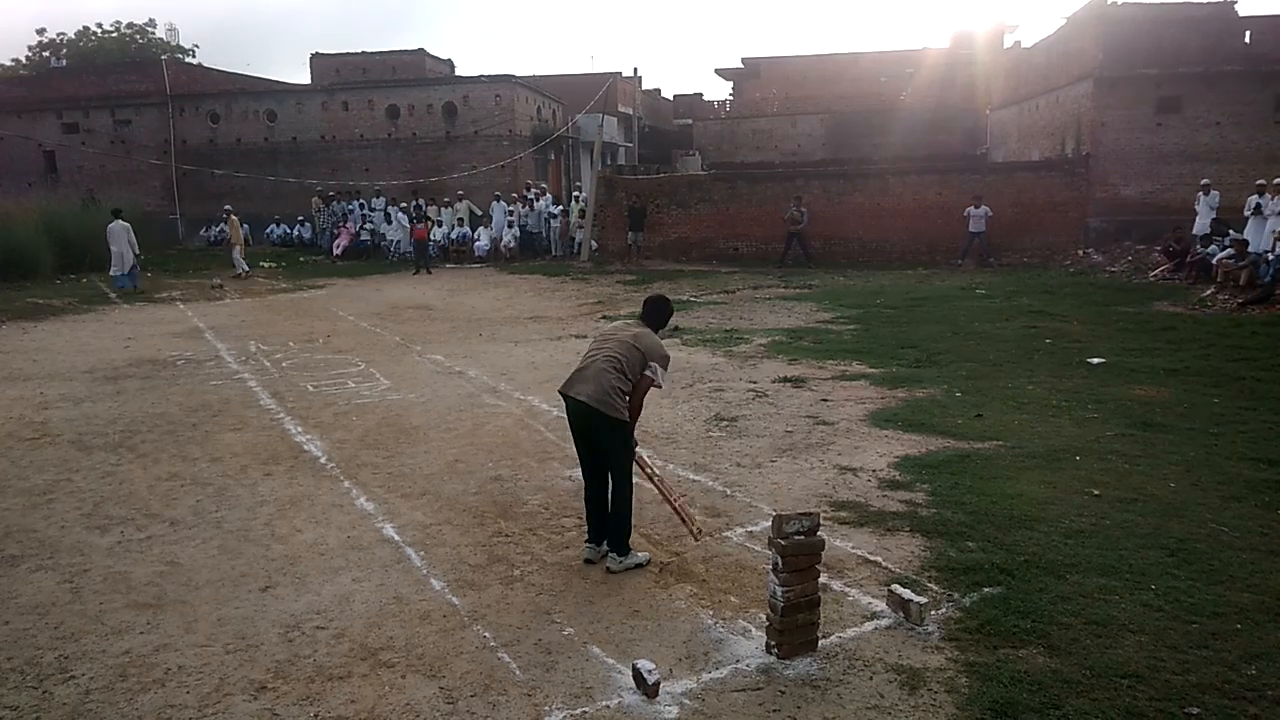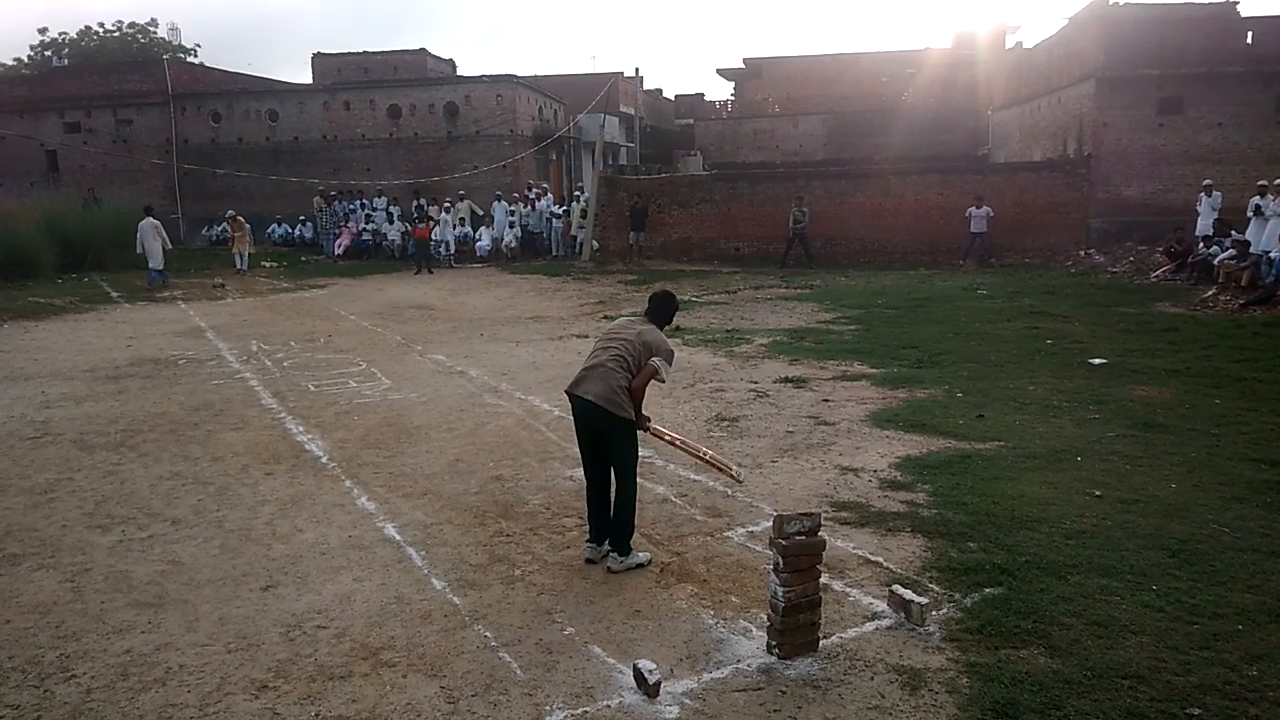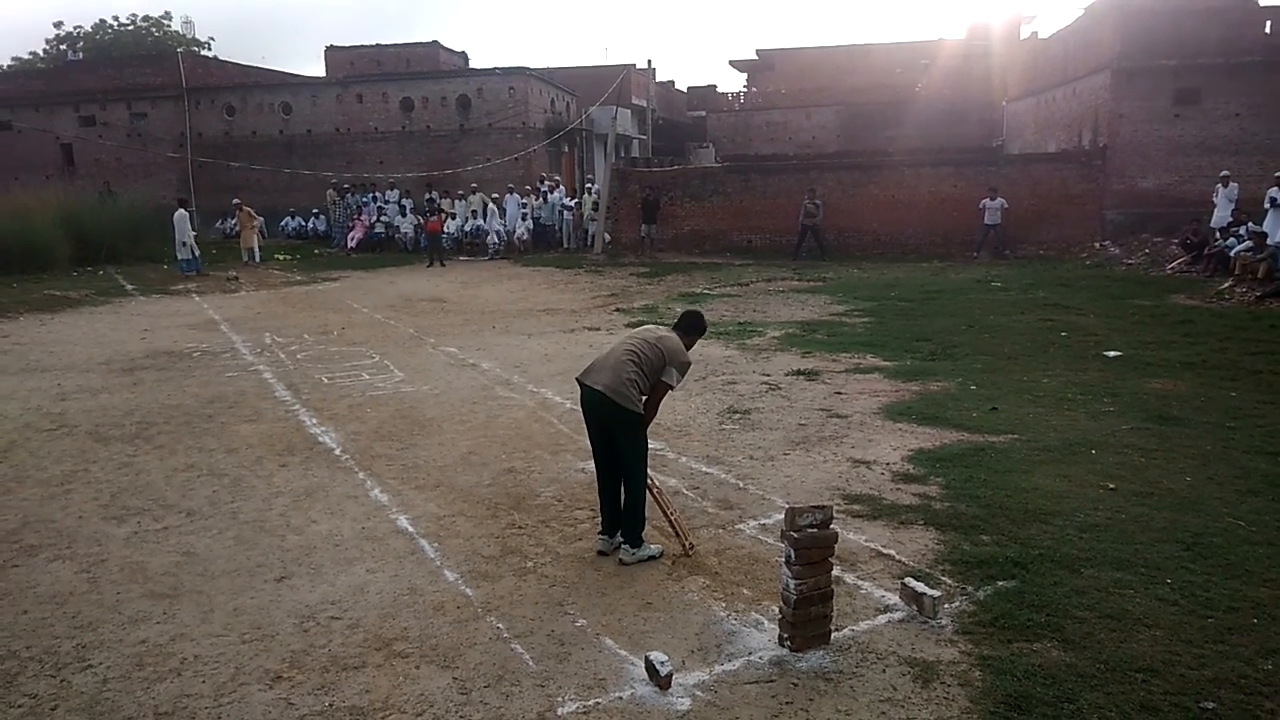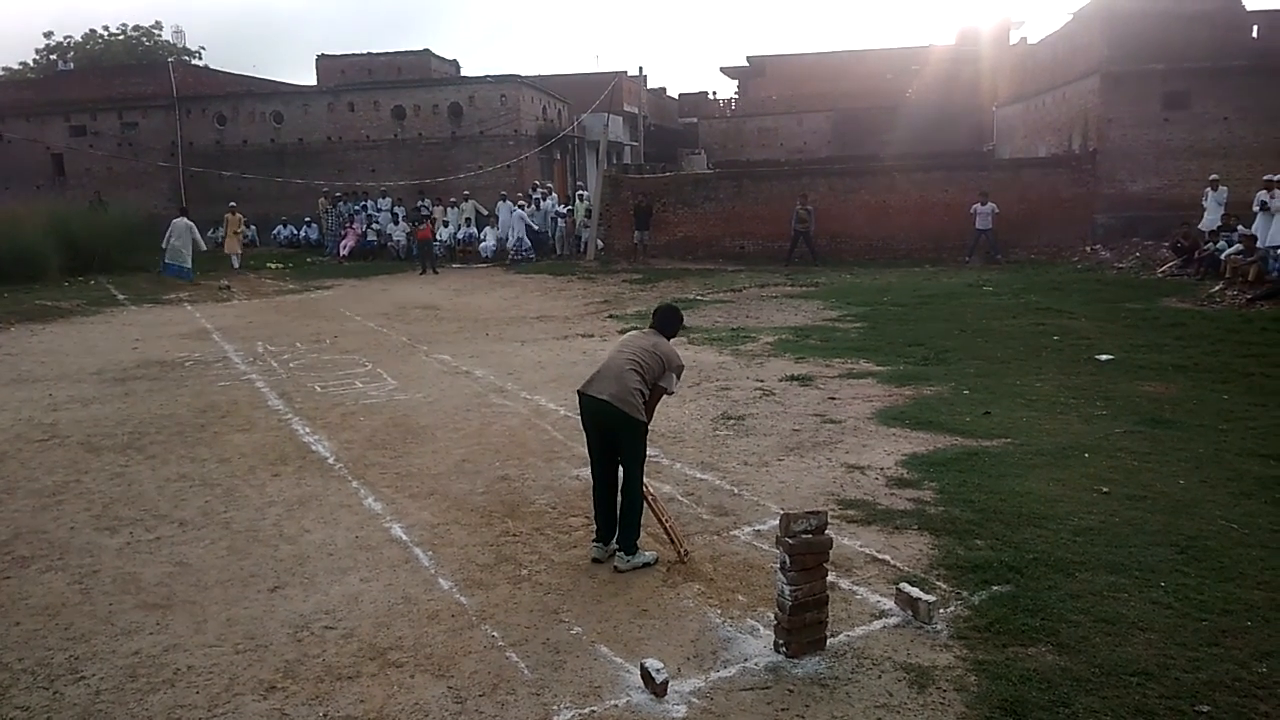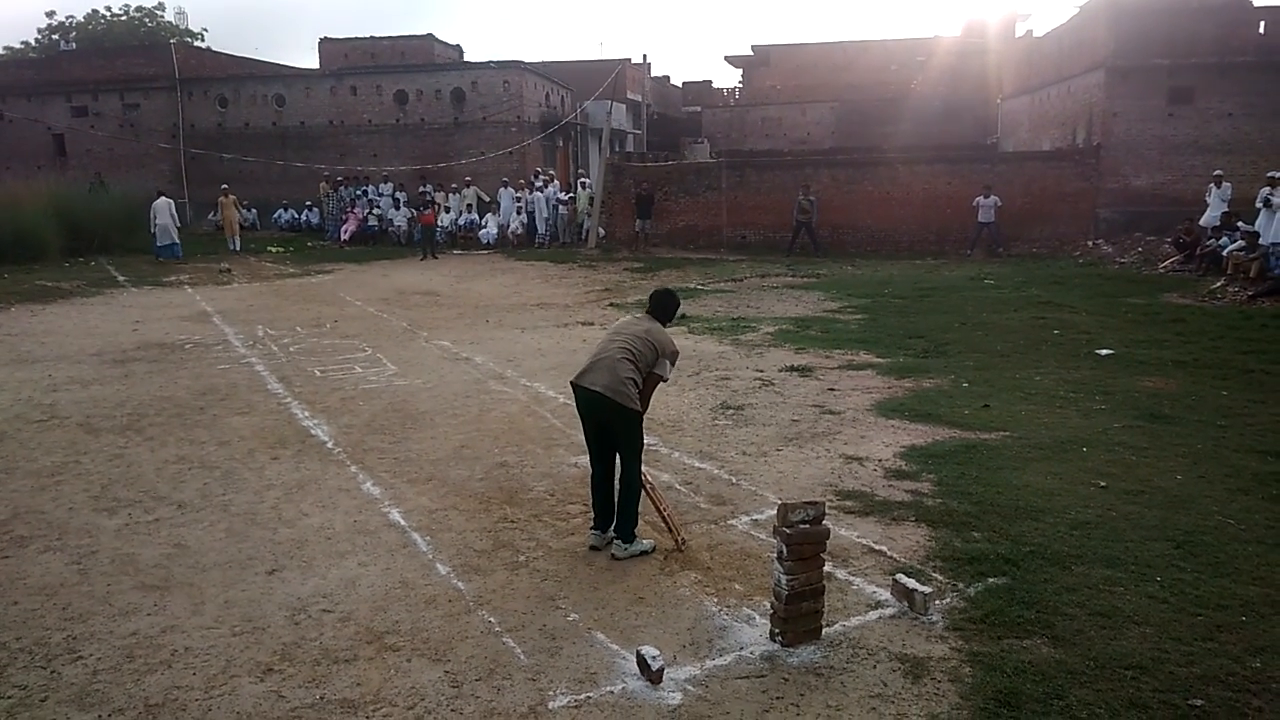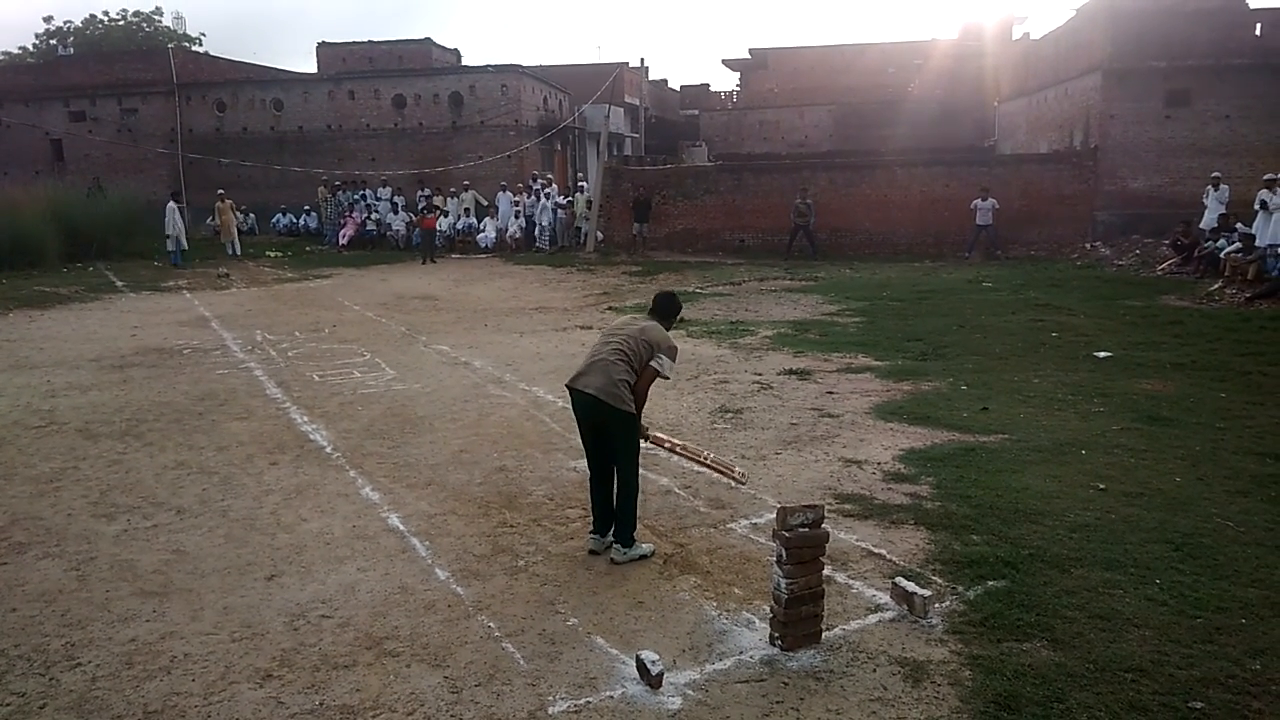
dt=0.7s
person 1, frame 1
left shoulder: (615, 328)
right shoulder: (658, 351)
right elbow: (636, 400)
right wrist: (627, 435)
left hip: (573, 397)
right hip: (605, 408)
left knee: (593, 478)
right knee: (621, 483)
left ankle: (594, 543)
right ankle: (619, 553)
person 1, frame 2
left shoulder: (620, 324)
right shoulder: (662, 347)
right elbow: (636, 386)
right wrist: (637, 416)
left hip: (579, 396)
right hip: (611, 407)
left knee: (596, 478)
right knee: (625, 482)
left ankle: (596, 543)
right ankle: (620, 553)
person 1, frame 3
left shoulder: (647, 330)
right shoulder: (681, 357)
right elbow: (653, 401)
left wrist: (634, 430)
right wrist: (638, 431)
left hip: (589, 387)
right hip: (620, 399)
left knee: (606, 470)
right knee: (634, 474)
left ankle: (607, 536)
right ankle: (632, 545)
person 1, frame 4
left shoulder: (630, 337)
right shoulder: (673, 359)
right elbow: (650, 404)
right wrist: (638, 434)
left hip: (590, 398)
right hip: (624, 408)
left knee: (602, 477)
right knee: (632, 482)
left ankle: (602, 543)
right ankle: (627, 553)
person 1, frame 5
left shoulder: (623, 323)
right shoulder: (667, 345)
right elbow: (646, 392)
right wrist: (634, 420)
left hip: (583, 387)
right hip: (618, 397)
left knee: (600, 465)
right knee: (630, 470)
left ankle: (599, 531)
right ankle: (624, 541)
person 1, frame 6
left shoulder: (622, 322)
right shoulder: (666, 343)
right elbow: (640, 387)
left wrist: (630, 420)
right wrist: (635, 423)
left hip: (579, 390)
right hip: (612, 399)
left knee: (599, 470)
right knee: (627, 475)
left ankle: (599, 535)
right ankle: (623, 545)
